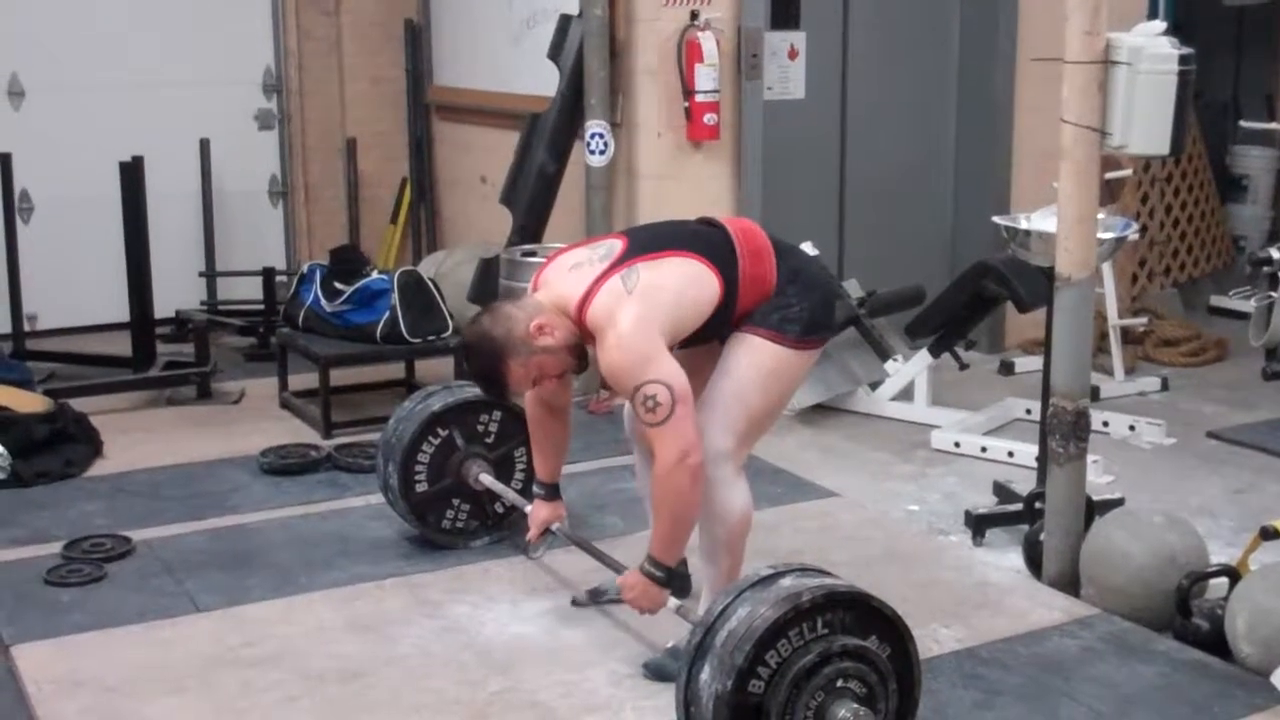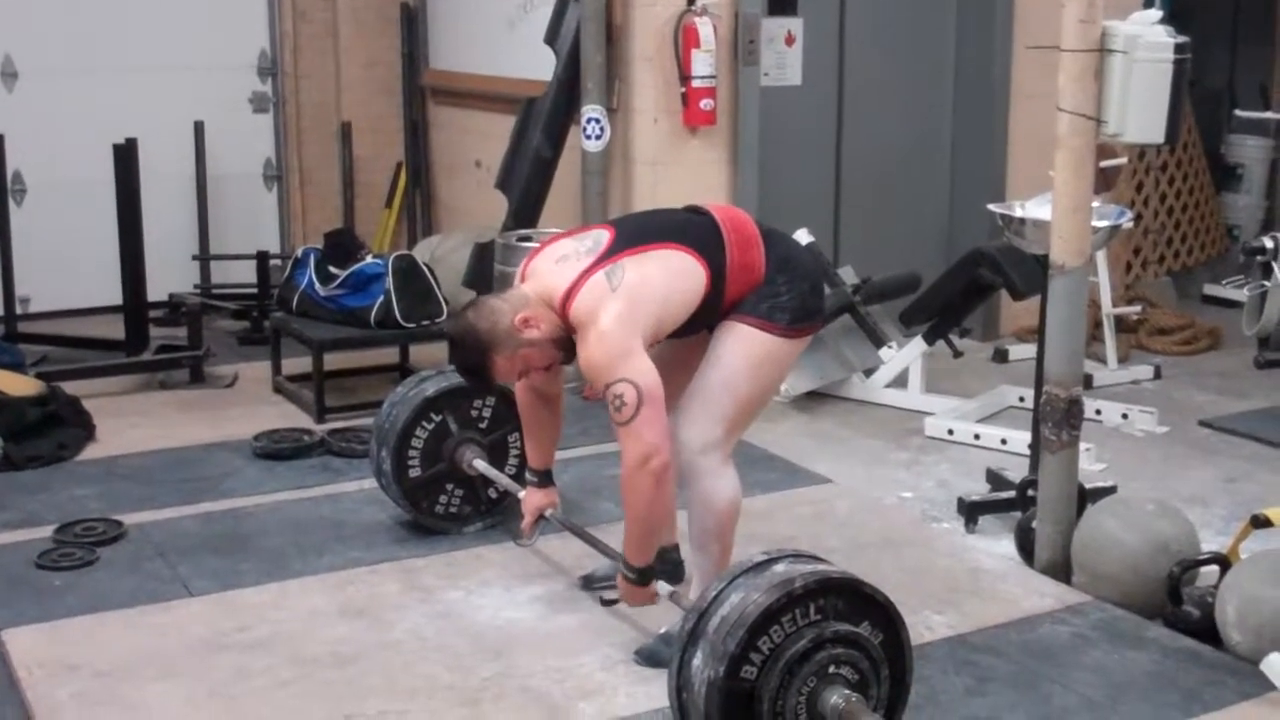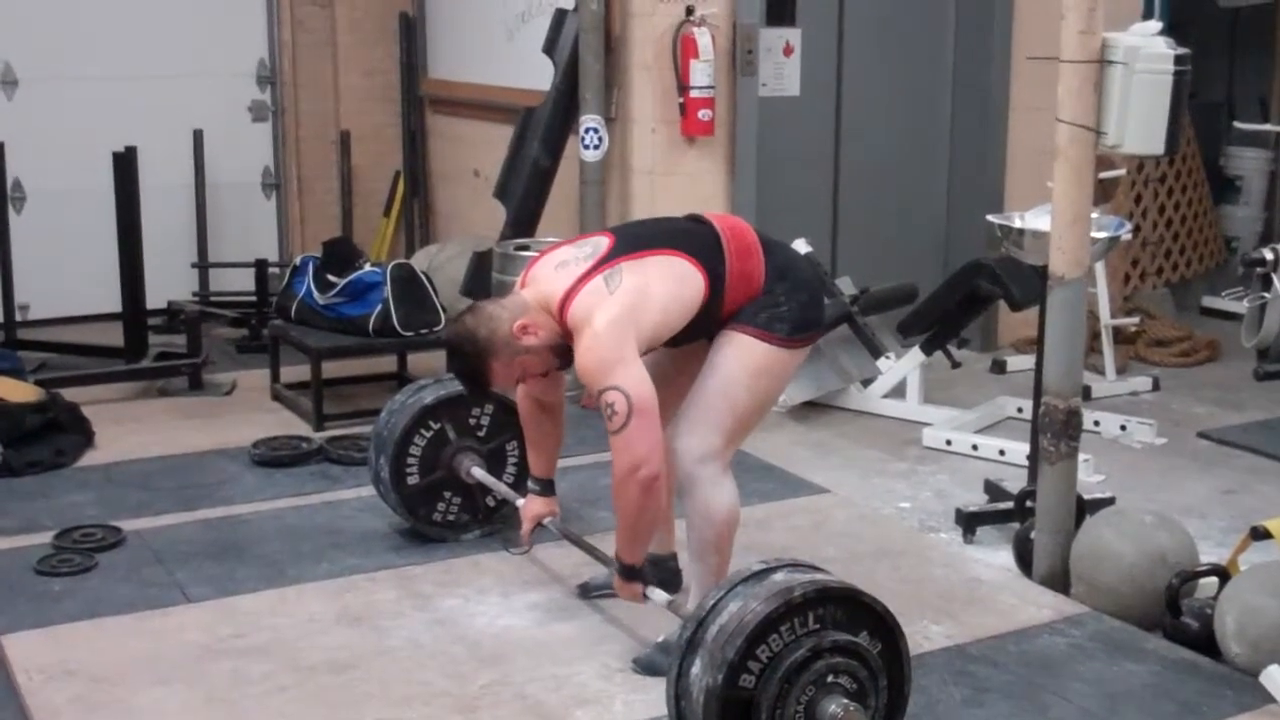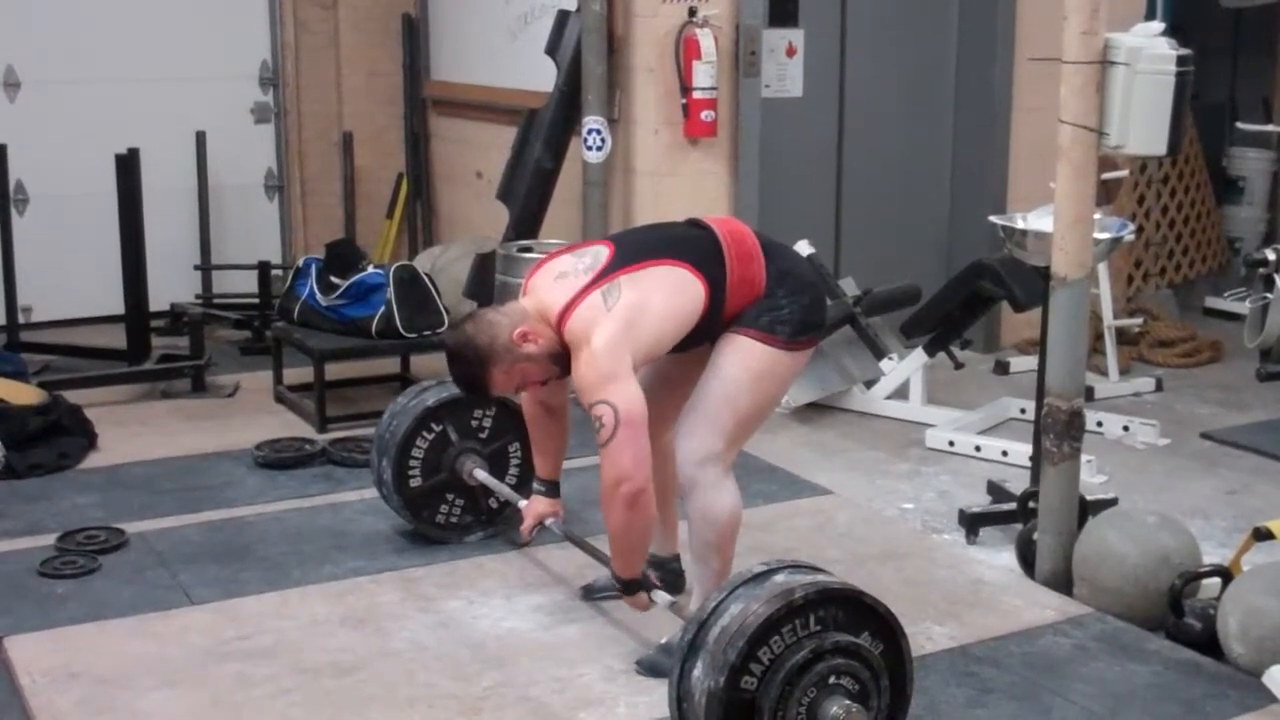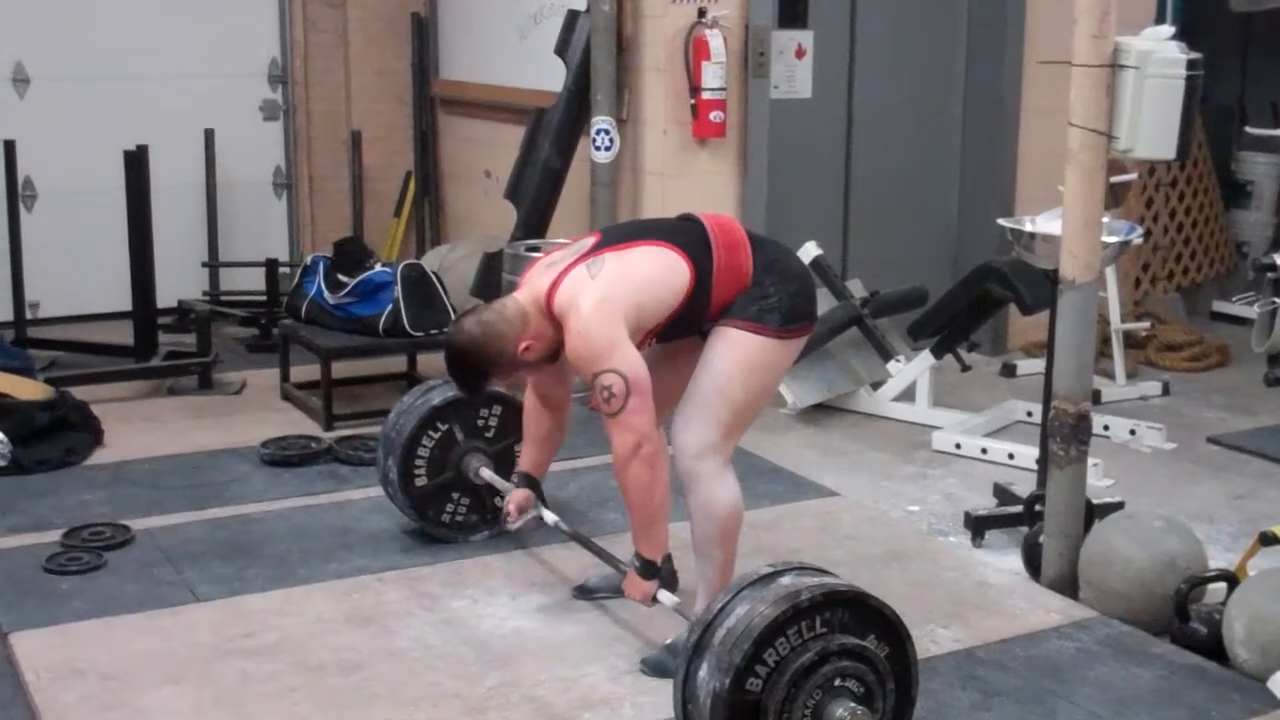
dt=1s
person 1, frame 1
left shoulder: (622, 334)
right shoulder: (542, 297)
left elbow: (684, 457)
right elbow: (547, 403)
left wrist: (655, 573)
right wrist: (546, 492)
left hip: (789, 297)
right hip: (730, 283)
left knee: (713, 453)
right knee: (646, 422)
right ankle: (674, 568)
person 1, frame 2
left shoulder: (603, 330)
right shoulder: (529, 284)
left elbow: (651, 460)
right elbow: (539, 392)
left wrist: (634, 574)
right wrist: (539, 479)
left hip: (777, 285)
right hip: (719, 267)
left knee: (698, 444)
right knee: (642, 415)
right ankle: (662, 554)
person 1, frame 3
left shoulder: (598, 335)
right shoulder: (529, 292)
left elbow: (640, 469)
right elbow: (540, 400)
left wrist: (627, 569)
right wrist: (541, 487)
left hip: (777, 295)
right hip: (719, 276)
left knee: (696, 453)
right knee: (639, 422)
right ankle: (659, 563)
person 1, frame 4
left shoulder: (597, 347)
right shoulder: (534, 299)
left elbow: (627, 484)
right elbow: (546, 403)
left wrist: (627, 583)
right wrist: (545, 488)
left hip: (779, 299)
right hip: (721, 276)
left knee: (700, 458)
right knee: (641, 425)
right ankle: (662, 563)
person 1, frame 5
left shoulder: (587, 323)
right shoulder: (530, 299)
left elbow: (638, 446)
right elbow: (547, 399)
left wrist: (646, 564)
right wrist: (527, 480)
left hip: (768, 291)
right hip: (711, 288)
left knee: (697, 450)
right knee: (633, 419)
right ankle: (656, 567)
